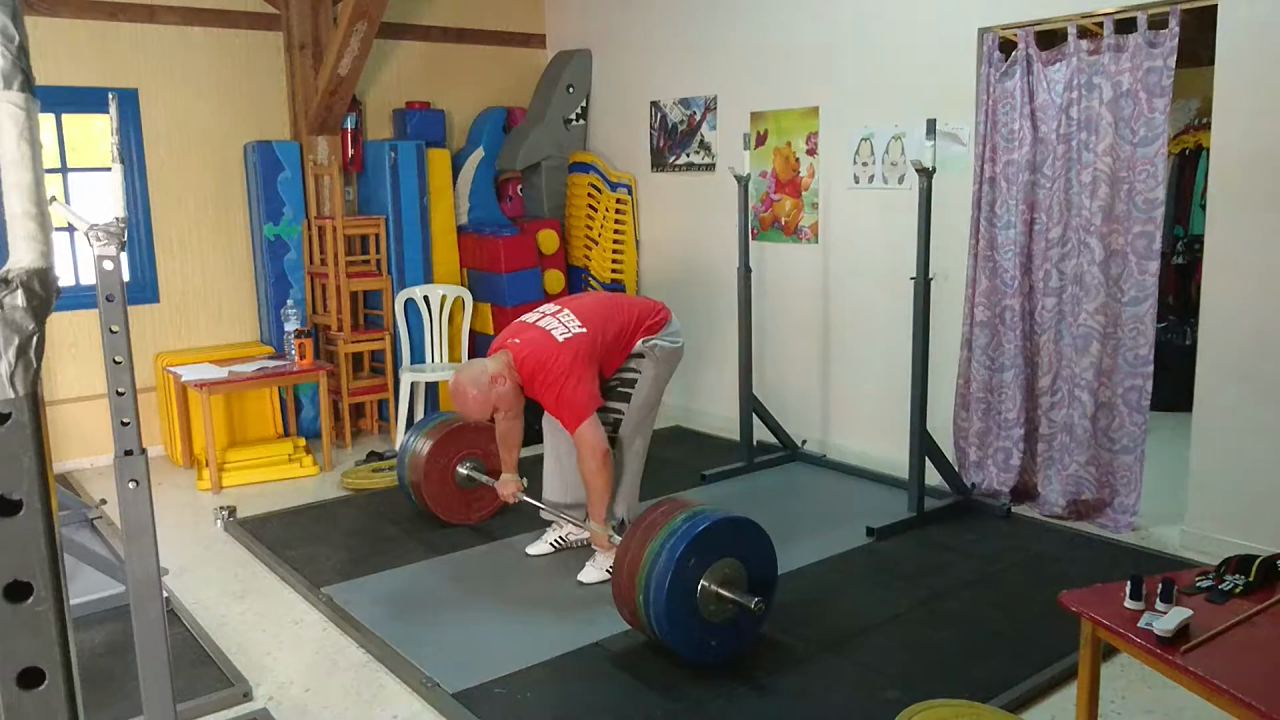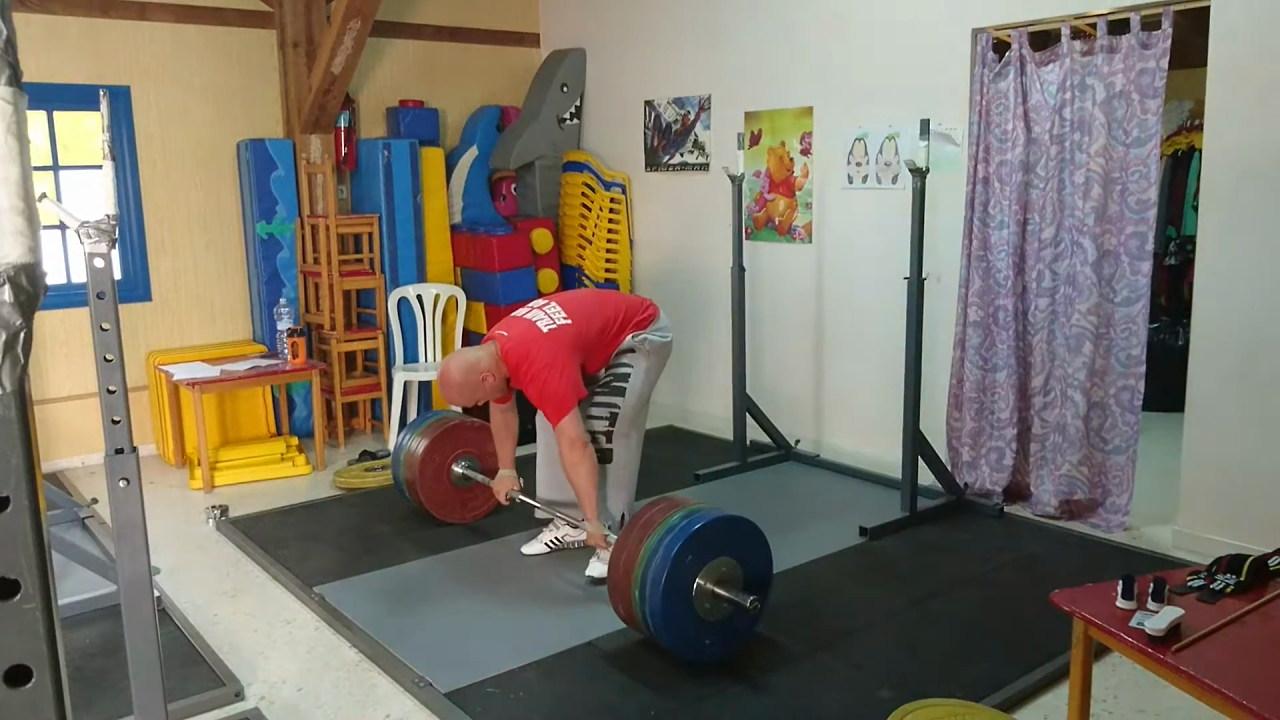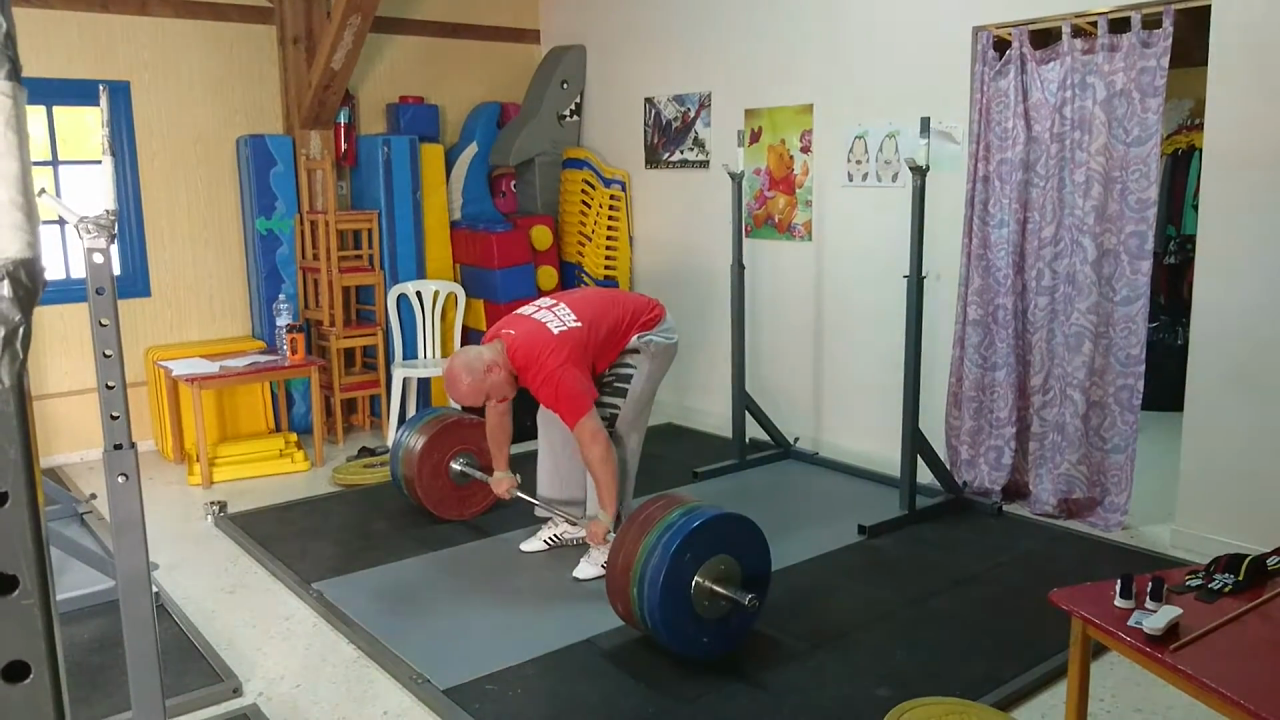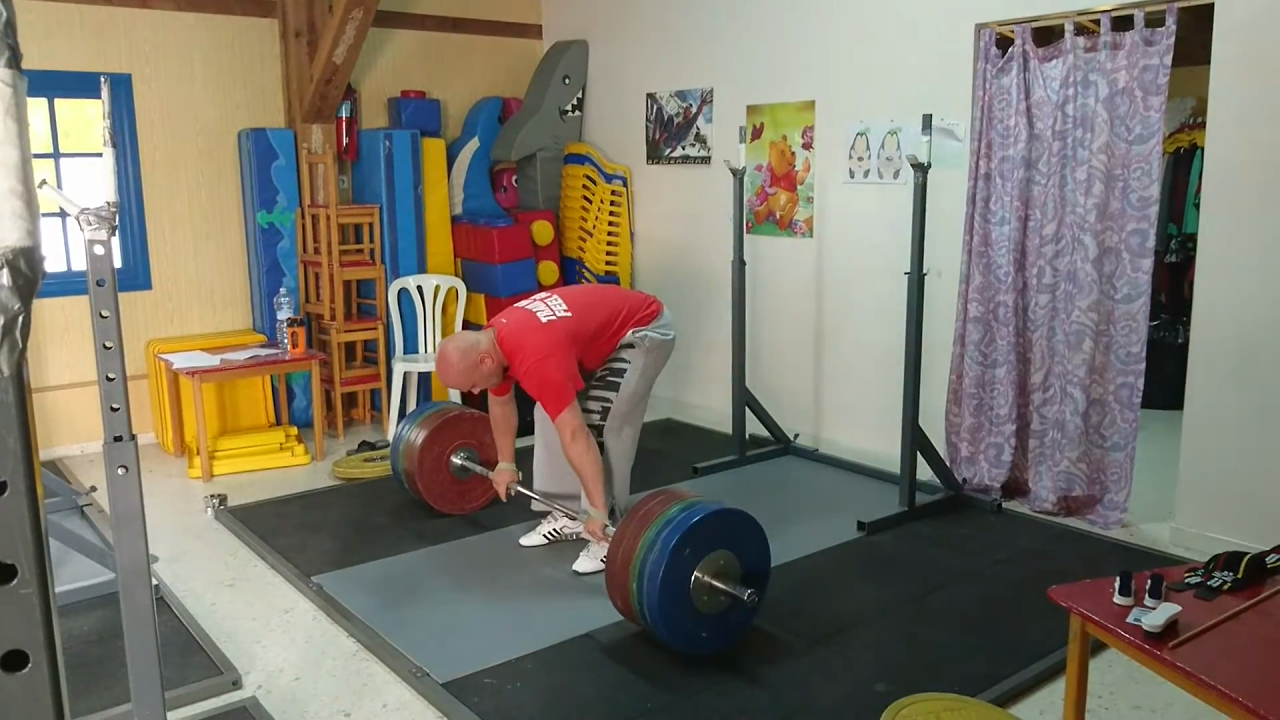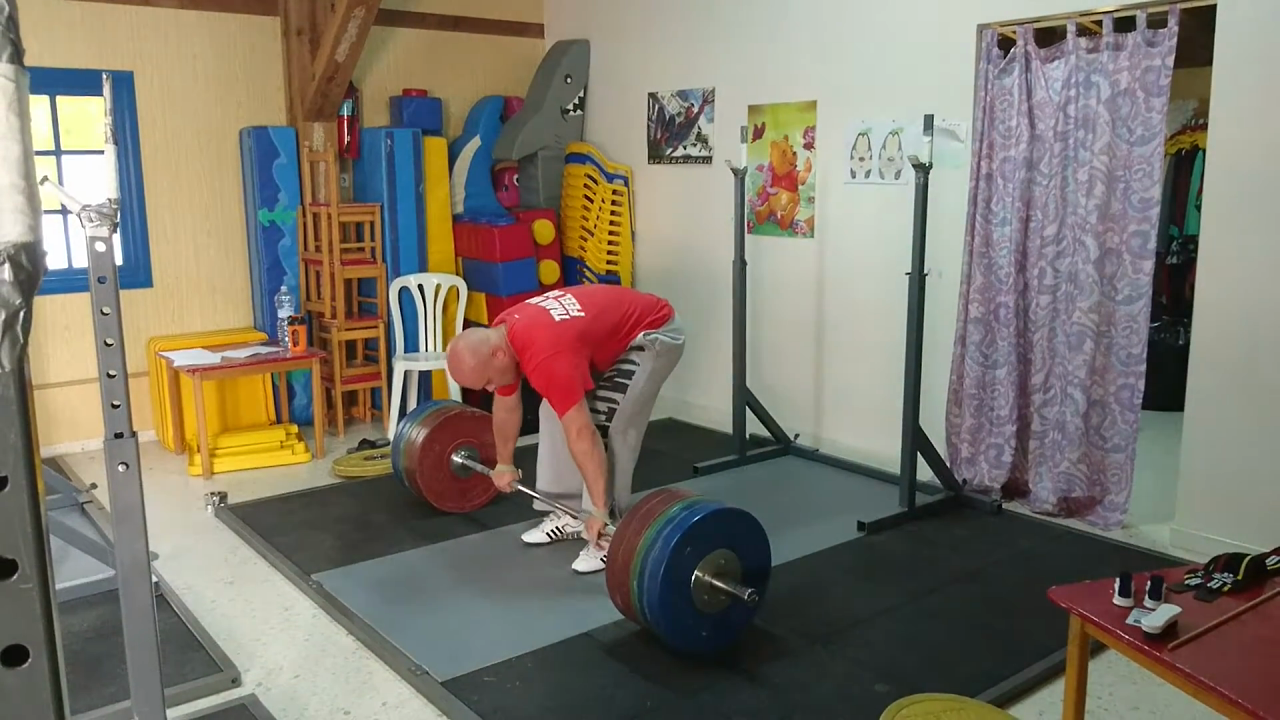
dt=0.7s
person 1, frame 1
left shoulder: (554, 374)
right shoulder: (498, 358)
left elbow: (596, 450)
right elbow: (510, 417)
left wrist: (598, 524)
right wrist: (509, 473)
left hip: (652, 337)
right hip: (610, 330)
left knee: (612, 433)
right knee: (560, 423)
right ankle: (572, 523)
person 1, frame 2
left shoulder: (540, 367)
right shoulder: (489, 352)
left elbow: (575, 444)
right elbow: (503, 410)
left wrist: (593, 522)
right wrist: (507, 471)
left hip: (641, 333)
right hip: (599, 330)
left knee: (605, 430)
right knee: (552, 422)
left ankle: (611, 538)
right ankle: (570, 524)
person 1, frame 3
left shoulder: (549, 368)
right shoulder: (492, 349)
left elbow: (596, 441)
right elbow: (498, 412)
left wrist: (605, 516)
right wrist: (501, 471)
left hip: (646, 334)
right hip: (604, 326)
left knee: (608, 427)
right knee: (553, 418)
left ankle: (610, 540)
right ankle: (569, 520)
person 1, frame 4
left shoulder: (536, 360)
right shoulder: (490, 340)
left elbow: (575, 436)
right elbow: (502, 403)
left wrist: (598, 511)
right wrist: (506, 464)
left hip: (644, 330)
right hip: (602, 326)
left knee: (601, 425)
right knee: (552, 414)
left ankle: (608, 533)
right ankle: (568, 515)
person 1, frame 5
left shoulder: (547, 357)
right shoulder: (499, 336)
left elbow: (582, 434)
right elbow: (507, 406)
left wrist: (599, 511)
right wrist: (504, 464)
left hip: (654, 334)
right hip: (612, 328)
left knee: (605, 426)
right knee: (556, 413)
left ankle: (609, 532)
right ankle: (568, 514)
